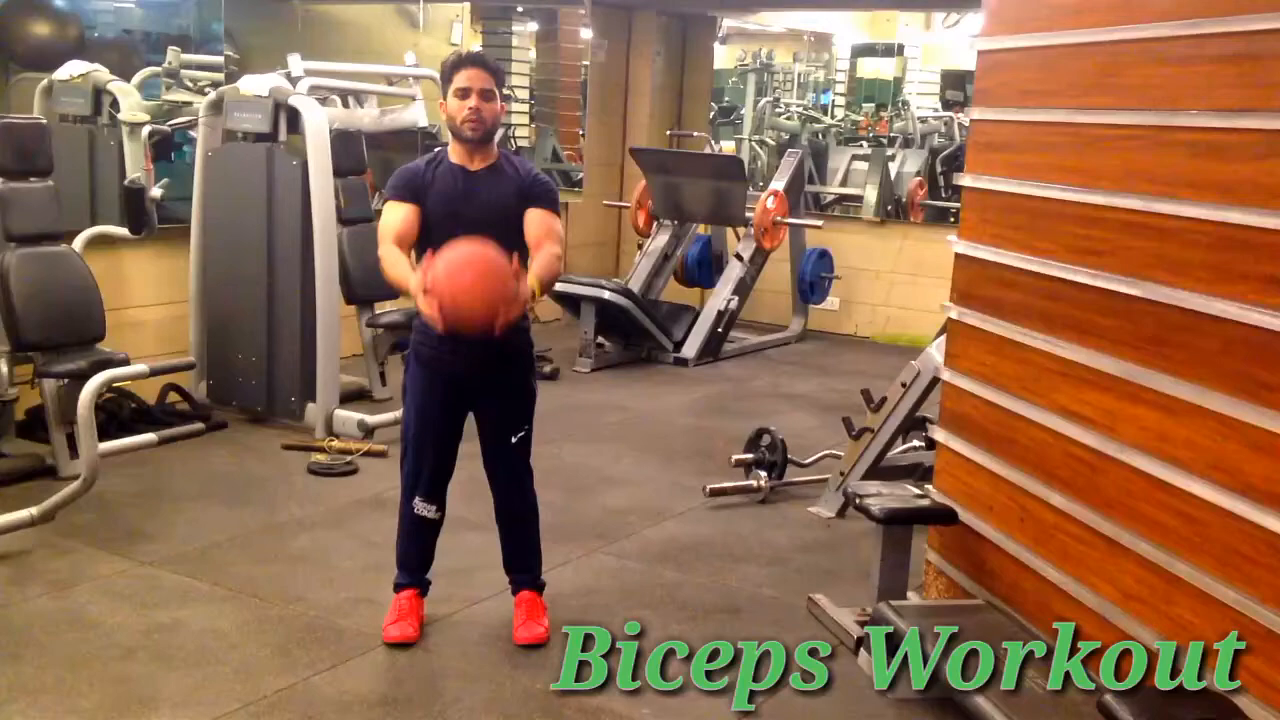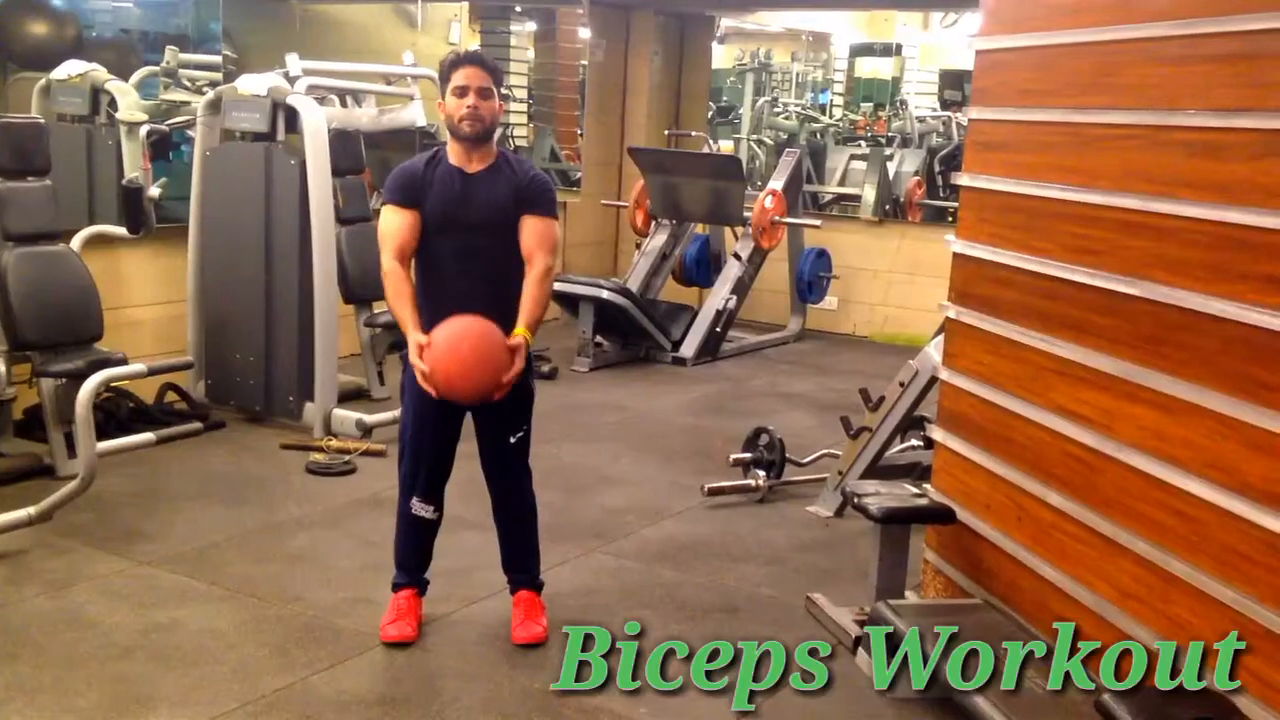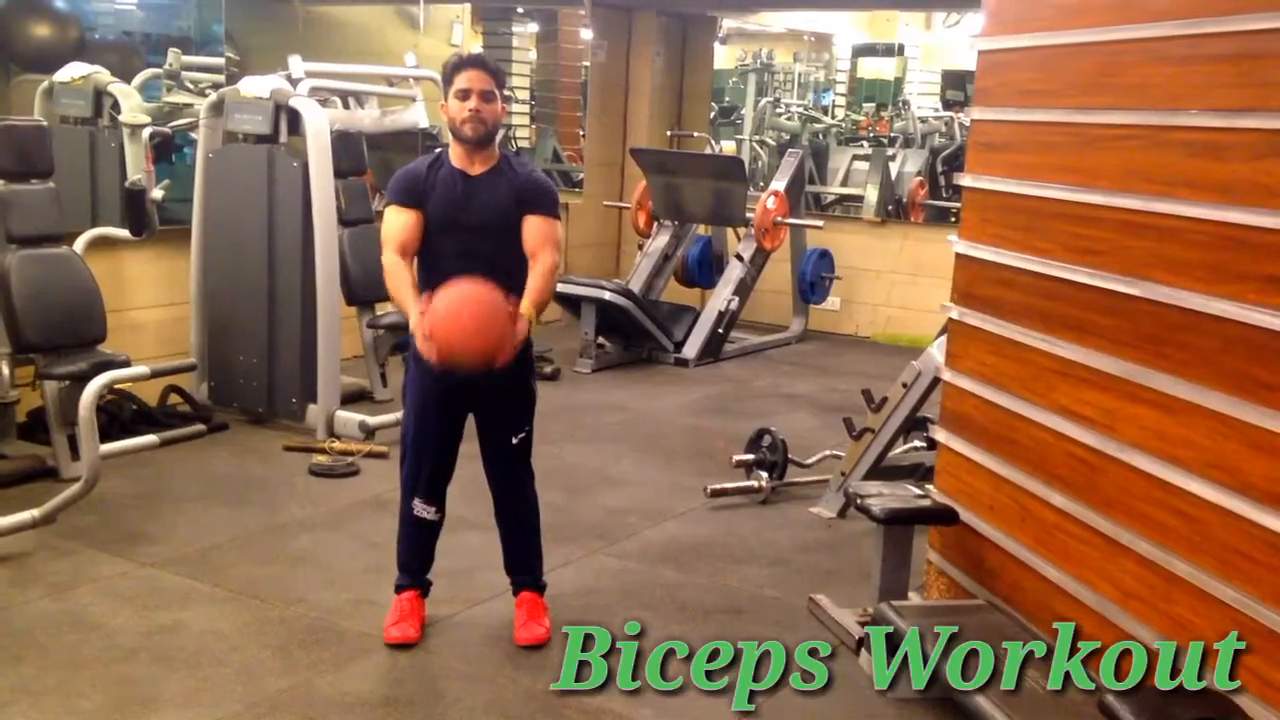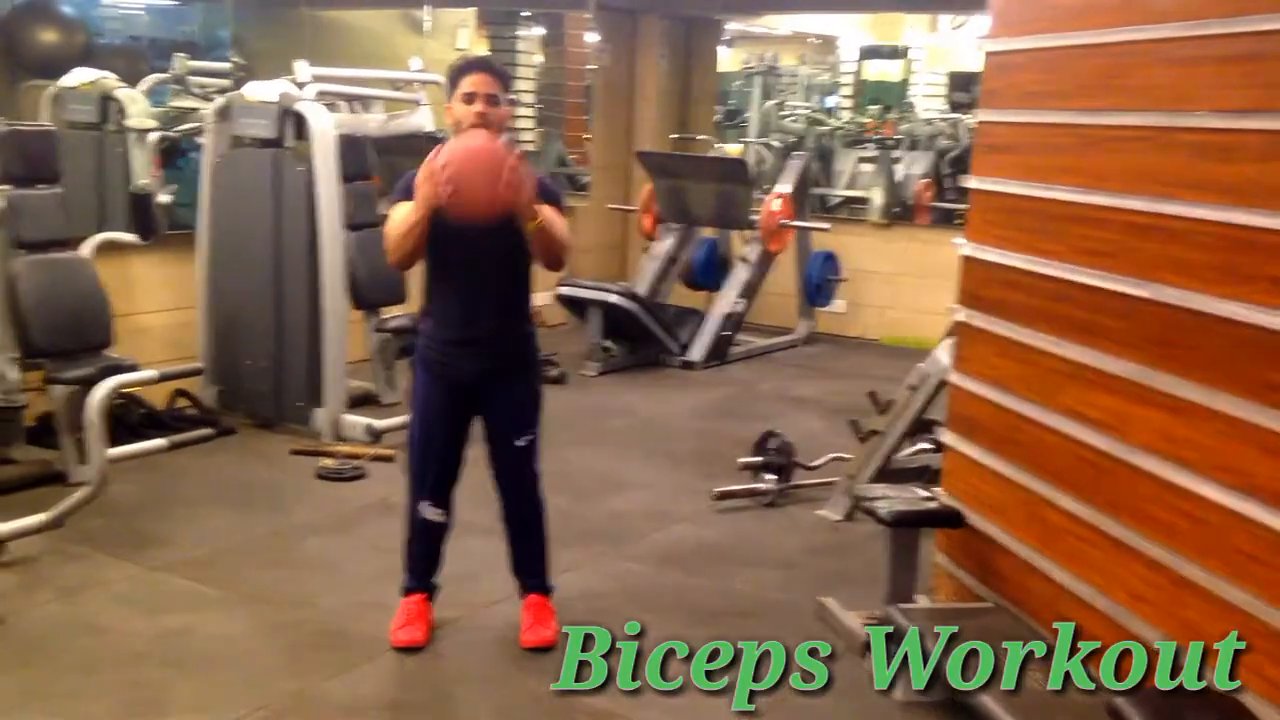
dt=0.4s
person 1, frame 1
left shoulder: (529, 182)
right shoulder: (414, 178)
left elbow: (550, 249)
right elbow: (389, 247)
left wrist: (529, 287)
right wrist: (416, 286)
left hip: (507, 356)
right hip: (435, 353)
left knee: (512, 477)
right knee: (422, 476)
left ankle: (527, 590)
right ankle: (409, 589)
person 1, frame 2
left shoulder: (529, 183)
right shoulder: (411, 178)
left elbow: (540, 264)
right elbow: (394, 261)
left wrist: (521, 338)
right wrist: (413, 335)
left hip: (504, 356)
right hip: (434, 355)
left knee: (511, 477)
right knee: (420, 476)
left ankle: (526, 590)
right ankle: (407, 589)
person 1, frame 3
left shoulder: (530, 185)
right shoulder: (414, 180)
left elbow: (545, 259)
right elbow: (395, 256)
left wrist: (524, 314)
right wrist: (415, 310)
left hip: (507, 354)
right hip: (434, 353)
left knee: (513, 478)
right knee: (422, 477)
left ankle: (528, 591)
right ankle: (410, 590)
person 1, frame 4
left shoulder: (531, 183)
right shoulder: (421, 181)
left elbow: (558, 254)
right elbow: (395, 252)
left wrist: (526, 210)
right wrist: (427, 205)
left hip: (511, 360)
right hip: (441, 357)
left knee: (520, 480)
right knee: (430, 480)
left ankle: (536, 594)
right ankle: (417, 593)
